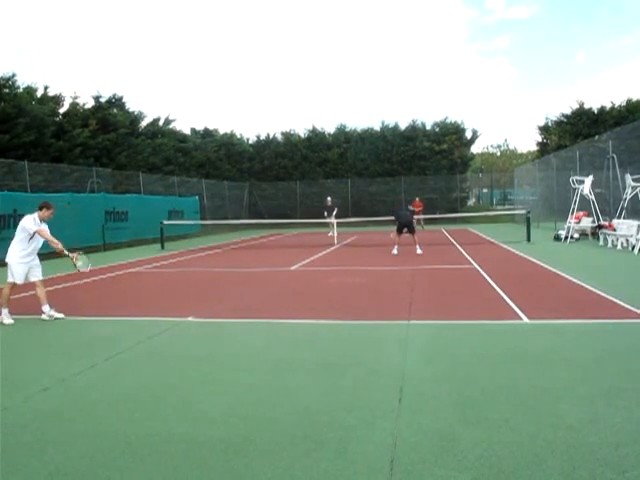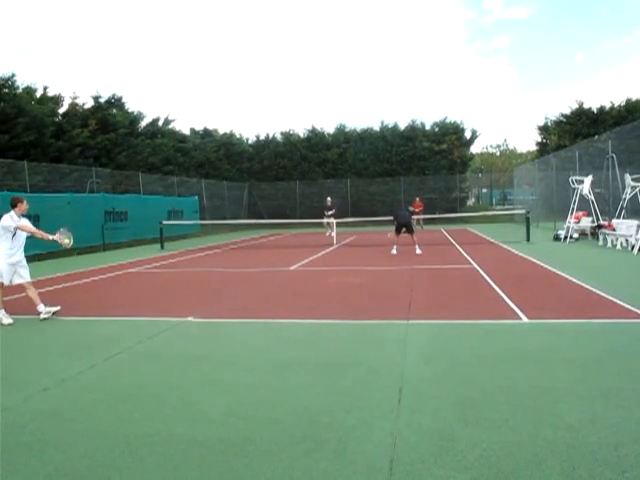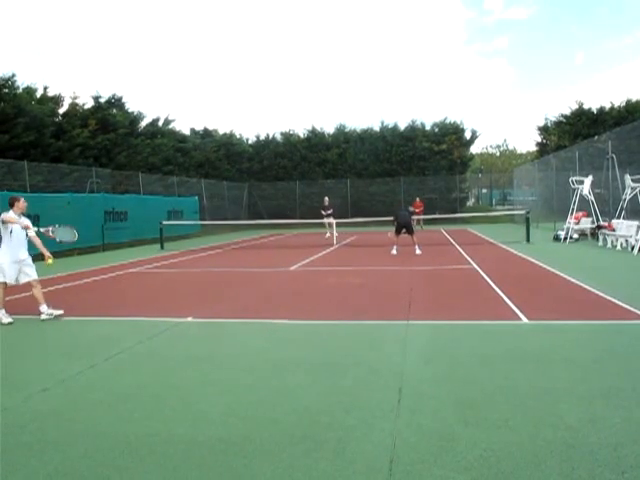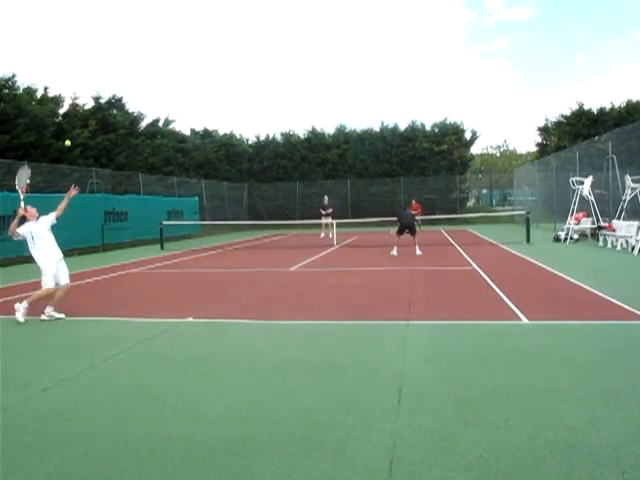
dt=0.4s
person 1, frame 1
left shoulder: (44, 225)
right shoulder: (28, 219)
left elbow: (51, 242)
right elbow: (40, 233)
left wrist: (64, 251)
right wrist: (58, 243)
left hip: (32, 259)
right hip: (17, 257)
left knee: (39, 283)
right knee: (11, 284)
left ankle: (47, 311)
person 1, frame 2
left shoulder: (24, 221)
left elbow: (36, 233)
right elbow: (21, 228)
left wrist: (53, 237)
right wrist: (47, 235)
left hip: (19, 260)
left knee: (28, 284)
left ankle: (43, 310)
person 1, frame 3
left shoulder: (26, 220)
left elbow: (34, 237)
left wrist: (45, 251)
right wrist: (20, 224)
left hip: (24, 258)
left knee: (35, 282)
left ankle: (45, 311)
person 1, frame 4
left shoulder: (44, 220)
right shoulder: (25, 228)
left elbow: (58, 211)
right elbow: (12, 233)
left wrist: (68, 196)
right wrist: (18, 216)
left hip: (58, 259)
right hip: (47, 263)
left knee: (64, 285)
right knee: (49, 289)
left ankle: (49, 311)
right ankle: (23, 305)
